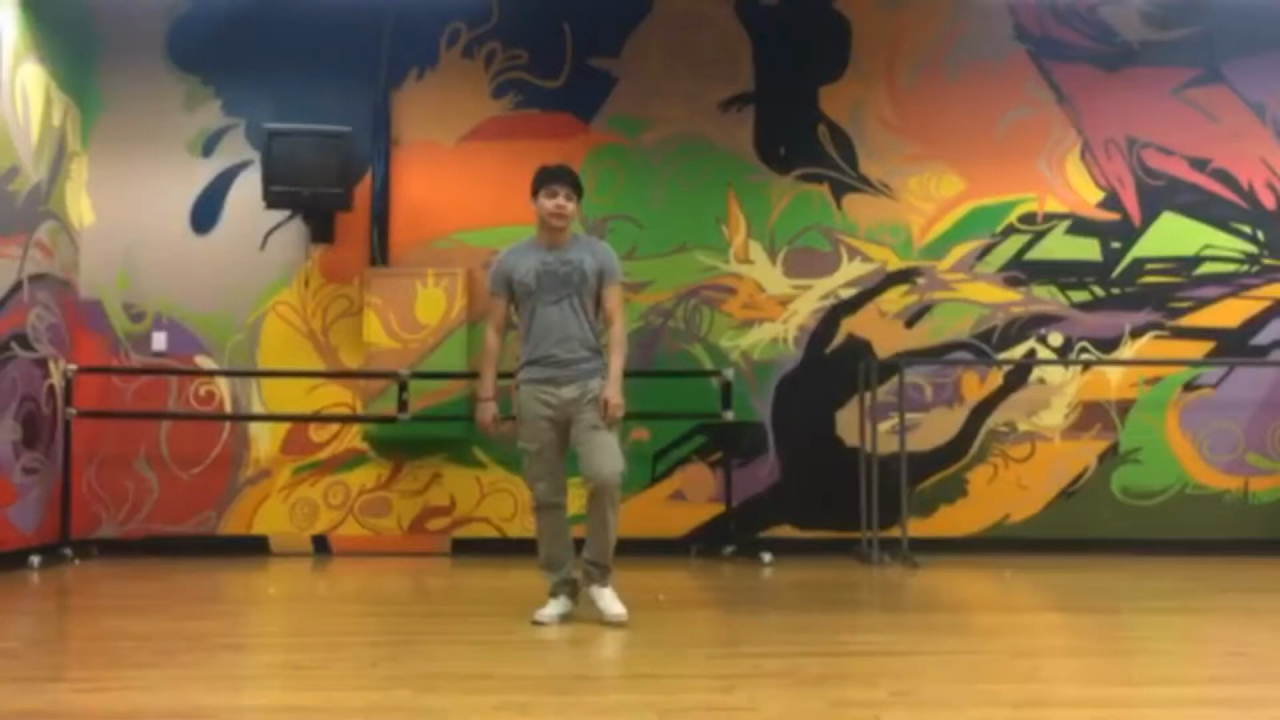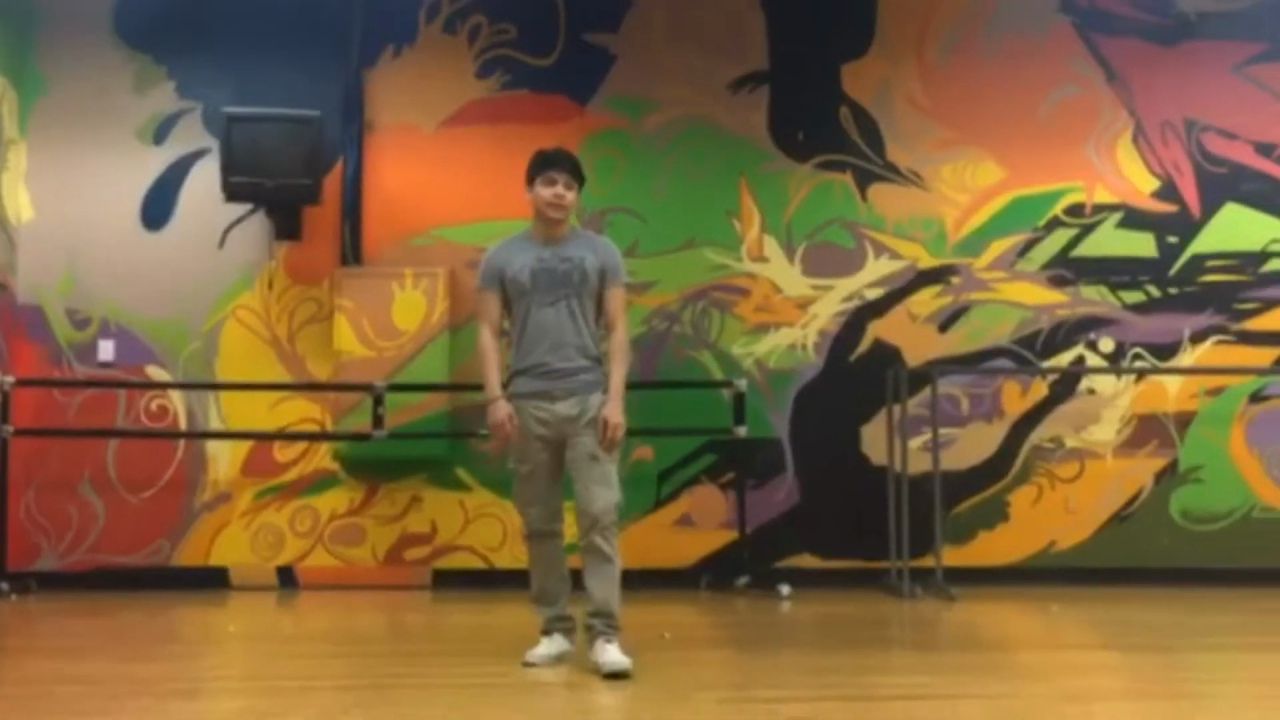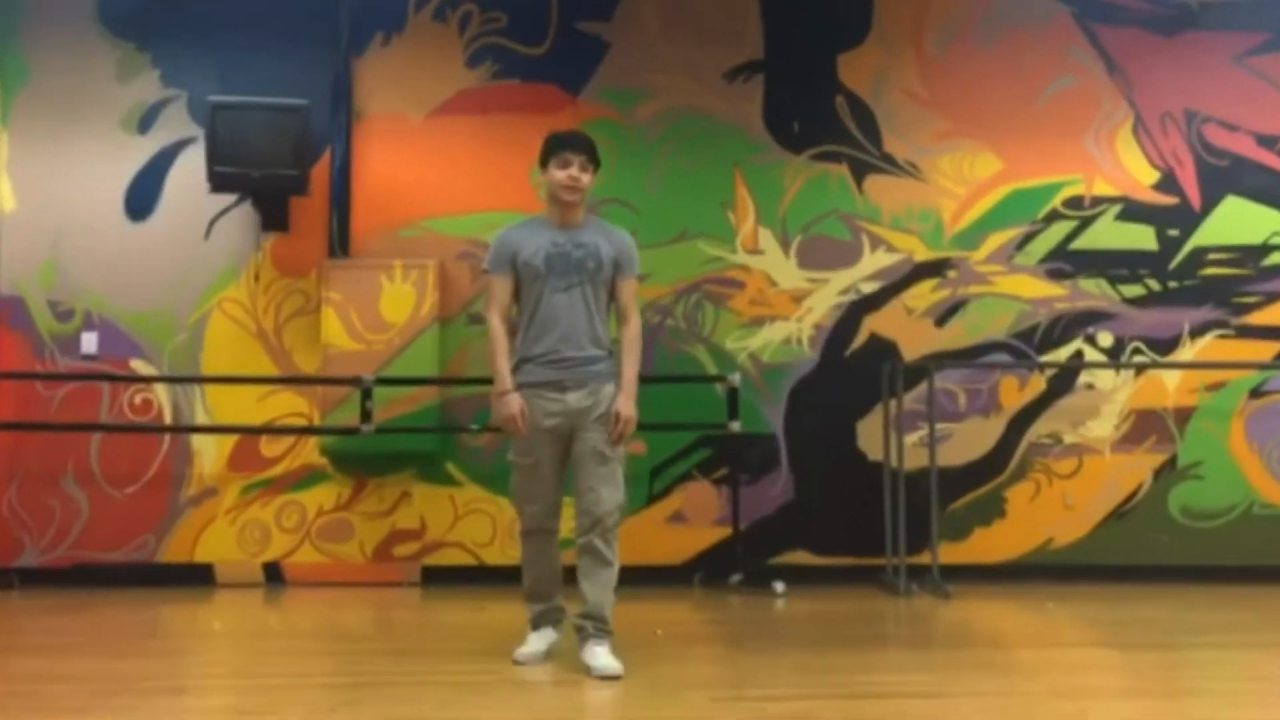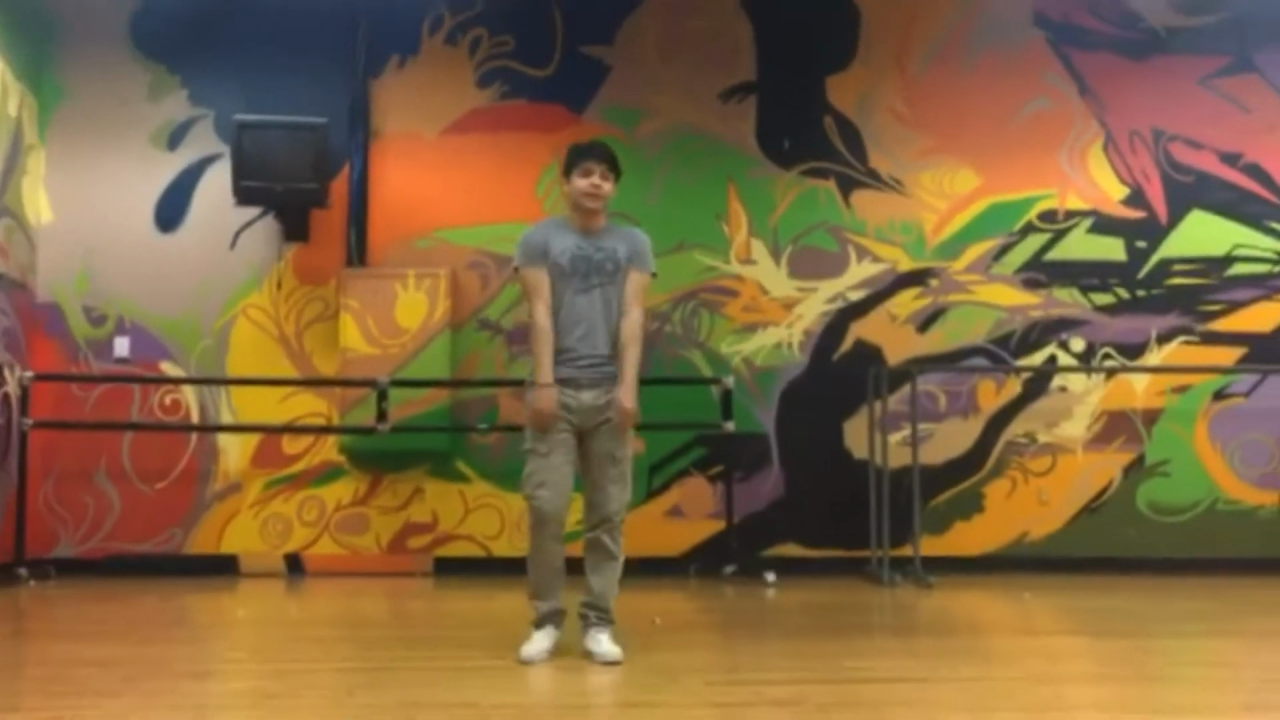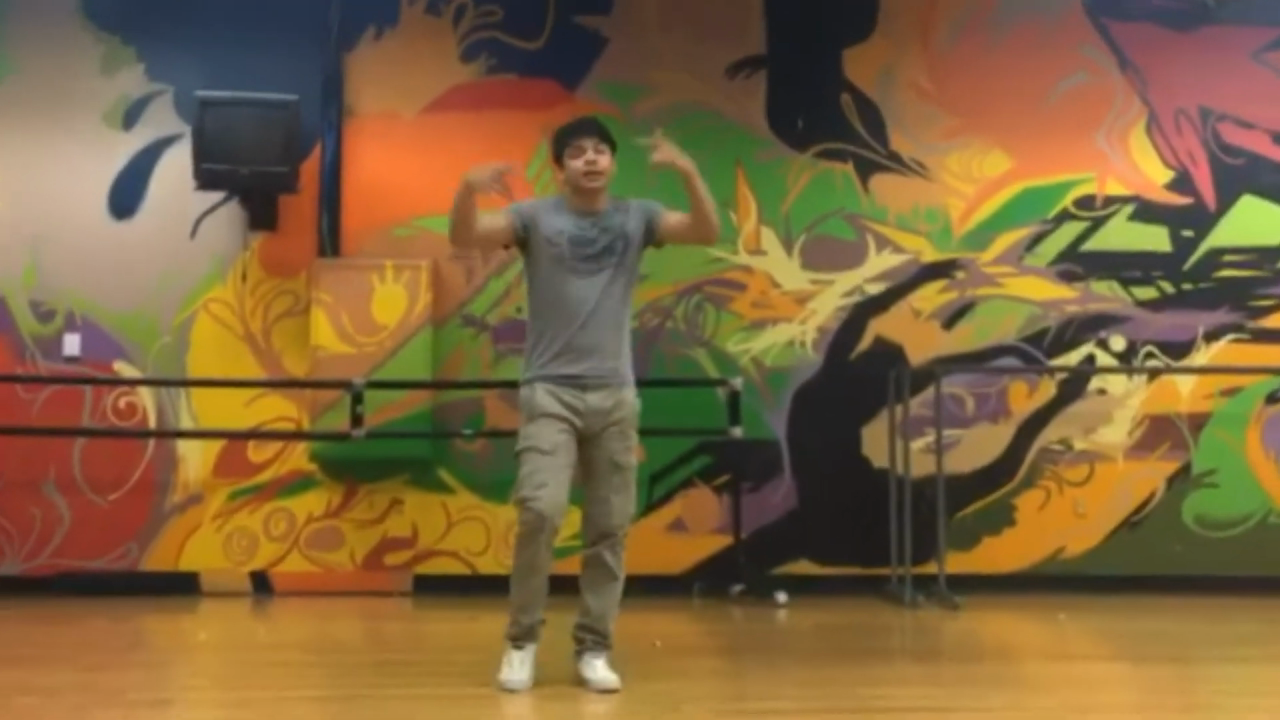
dt=0.3s
person 1, frame 1
left shoulder: (600, 256)
right shoulder: (510, 261)
left elbow: (615, 324)
right elbow: (494, 330)
left wrist: (614, 383)
right wrist: (486, 395)
left hip: (590, 385)
right hip: (535, 390)
left knee: (606, 476)
right knee: (546, 496)
left ankle: (597, 575)
right ankle: (561, 590)
person 1, frame 2
left shoulder: (602, 253)
right shoulder: (501, 258)
left elbow: (616, 330)
right elbow: (488, 333)
left wrist: (615, 400)
right wrist: (495, 398)
left hip: (589, 401)
right hip: (528, 403)
left knee: (600, 514)
right knee: (540, 523)
left ankle: (603, 634)
right ankle: (556, 629)
person 1, frame 3
left shoulder: (616, 242)
right shoulder: (512, 241)
left elbow: (630, 322)
right elbow: (496, 319)
left wrist: (628, 392)
right wrist: (505, 389)
left hip: (599, 393)
right hip: (534, 393)
left knee: (600, 515)
right knee: (537, 517)
left ankle: (595, 634)
right ankle: (546, 619)
person 1, frame 4
left shoulder: (633, 242)
right shoulder: (539, 239)
left elbow: (634, 315)
right elbow: (539, 313)
left wrist: (628, 386)
right wrist: (542, 385)
left hip: (610, 393)
right hip: (556, 391)
left knee: (608, 513)
right knee: (546, 508)
left ankle: (598, 624)
right ankle: (547, 619)
person 1, frame 5
left shoulder: (635, 218)
right shoulder: (536, 217)
left elbow: (708, 230)
right elbow: (466, 238)
left wrist: (688, 173)
right wrist: (468, 190)
left hip: (616, 393)
right hip: (550, 391)
left knee: (608, 525)
right knee: (540, 509)
left ankle: (593, 646)
right ankle: (523, 636)
